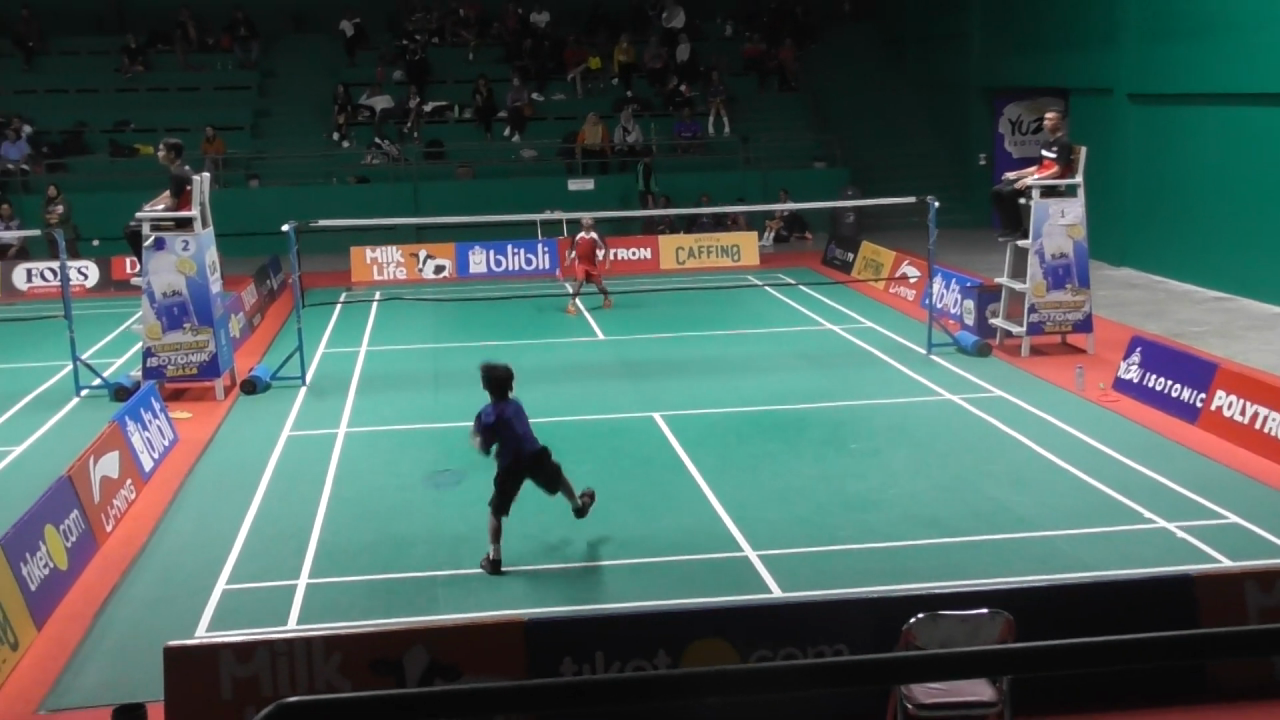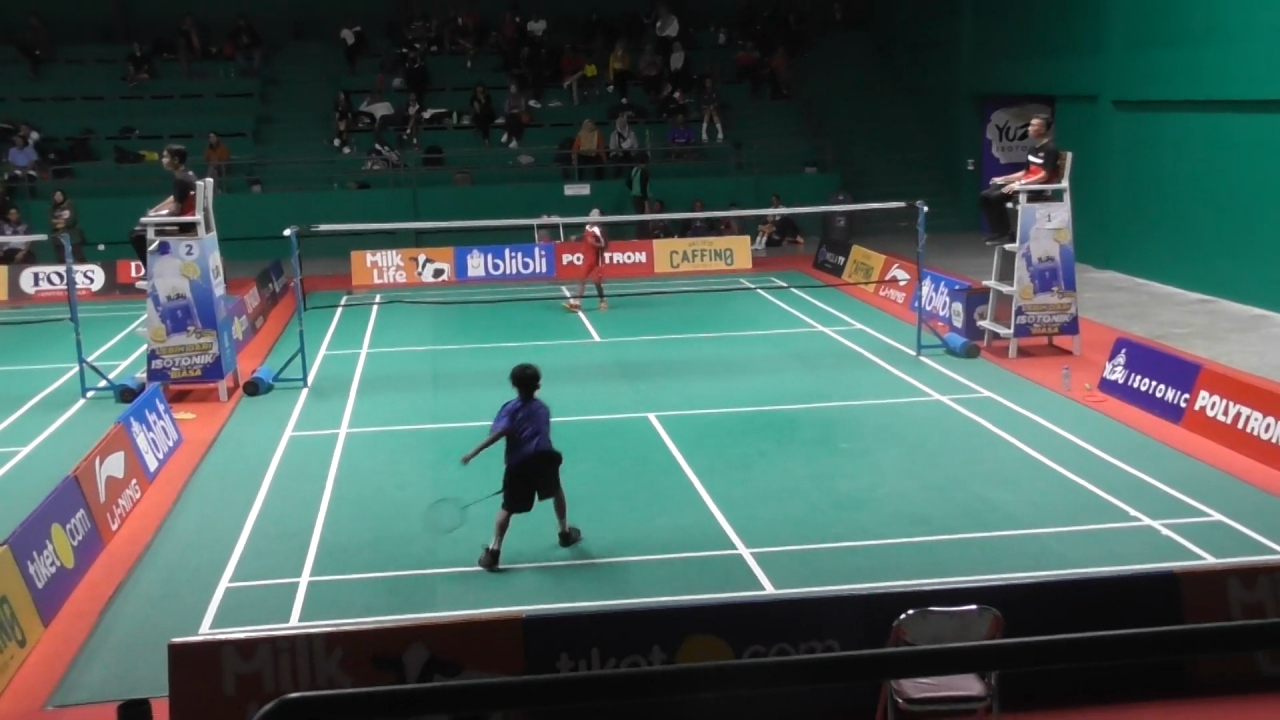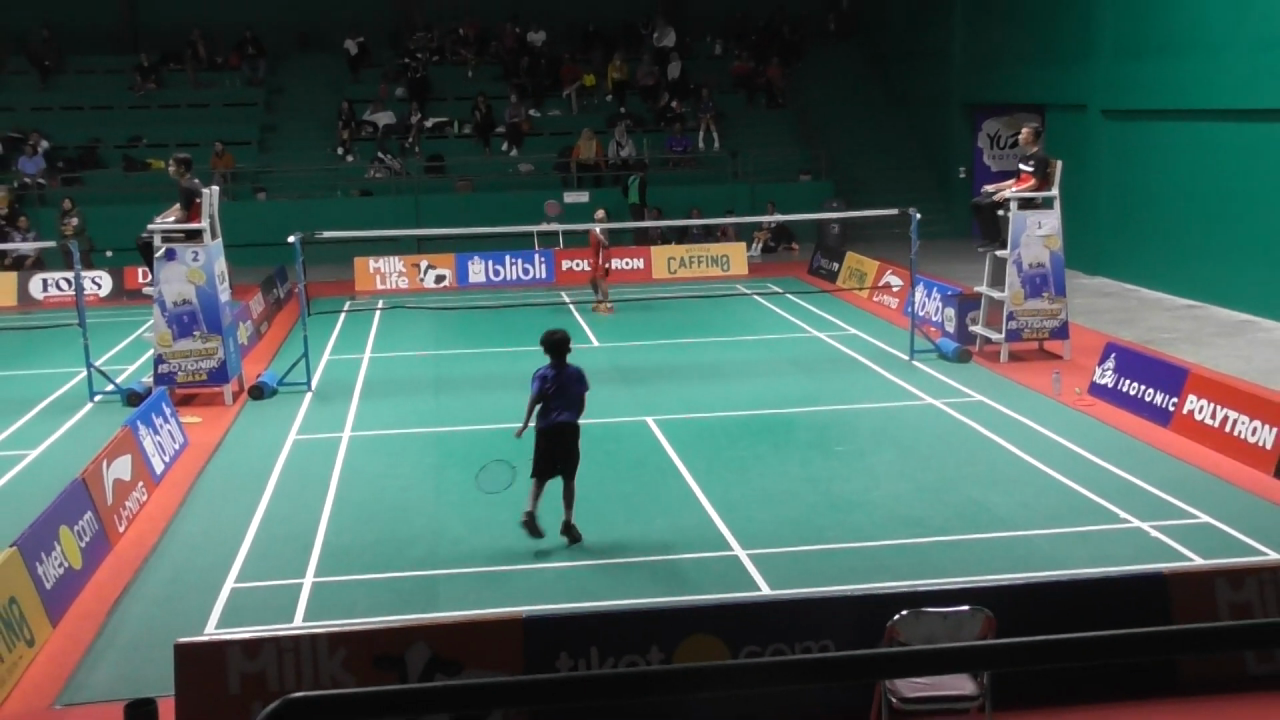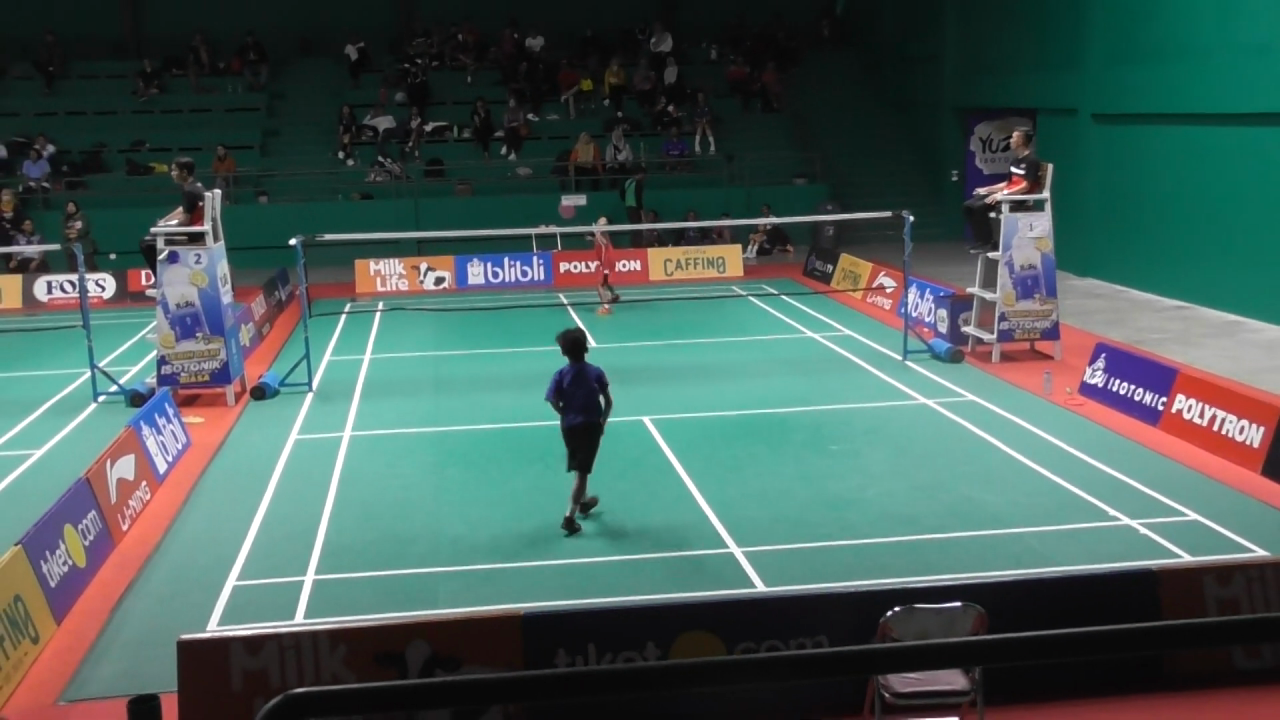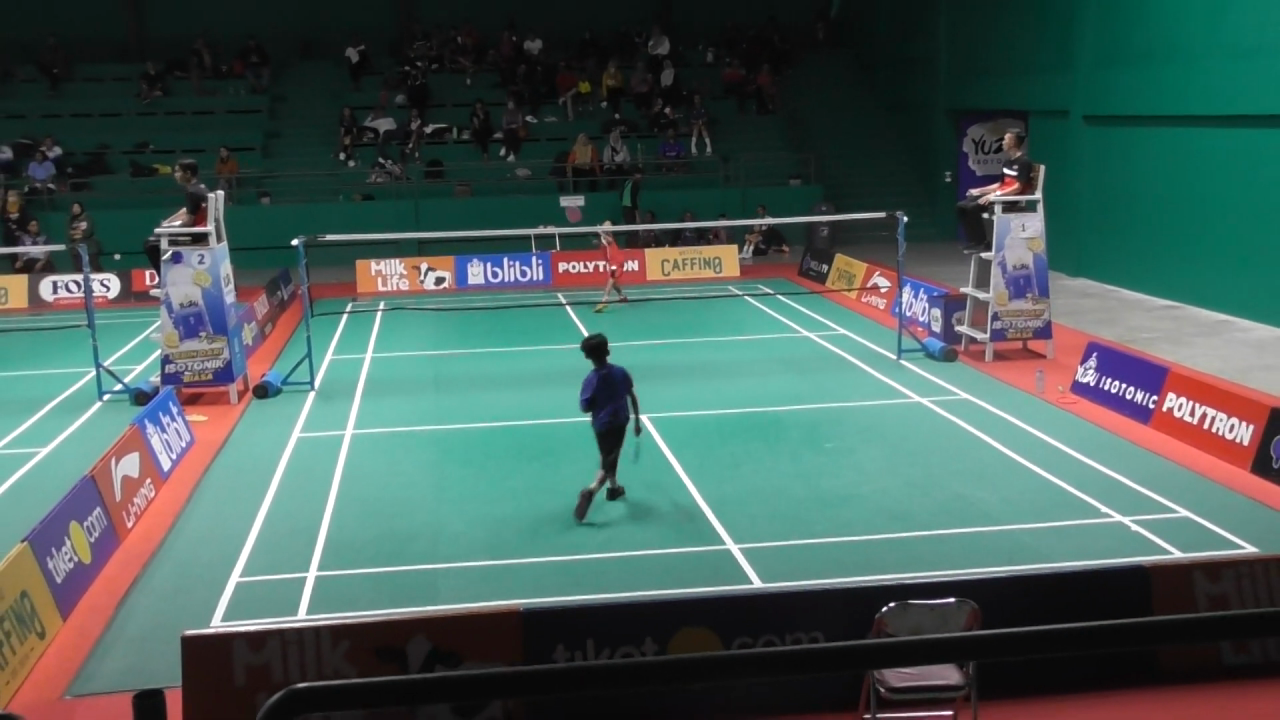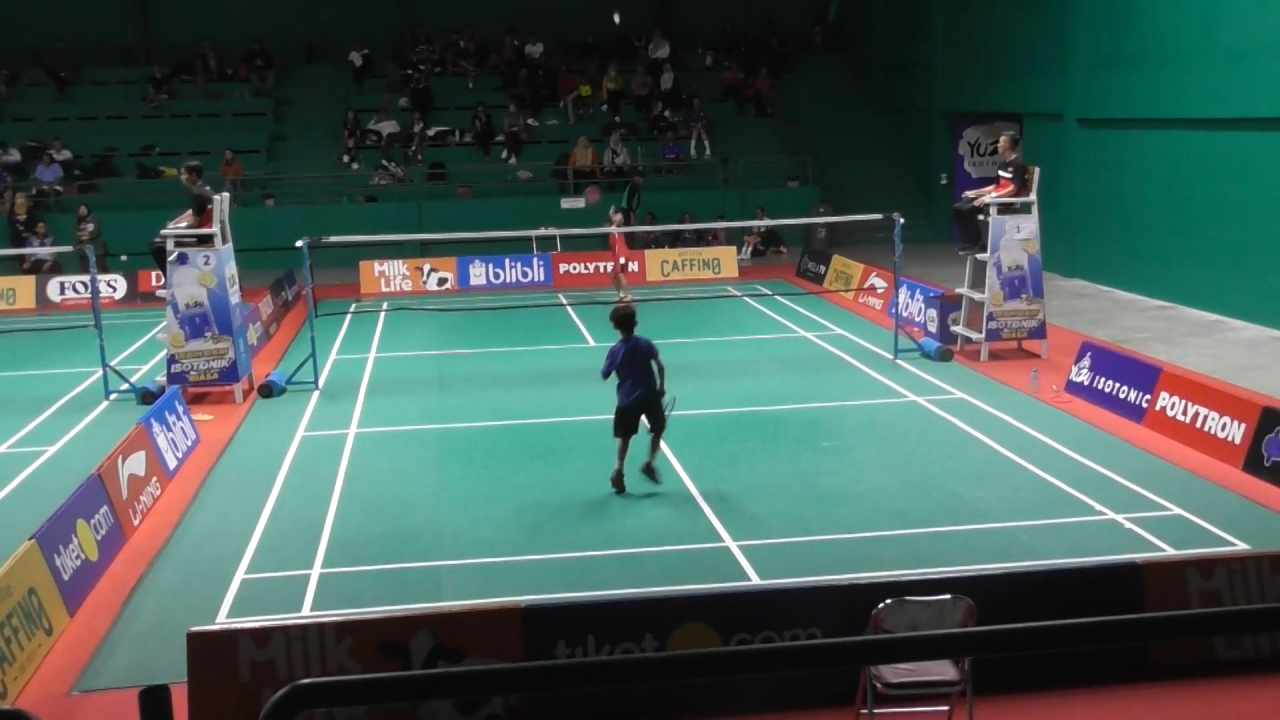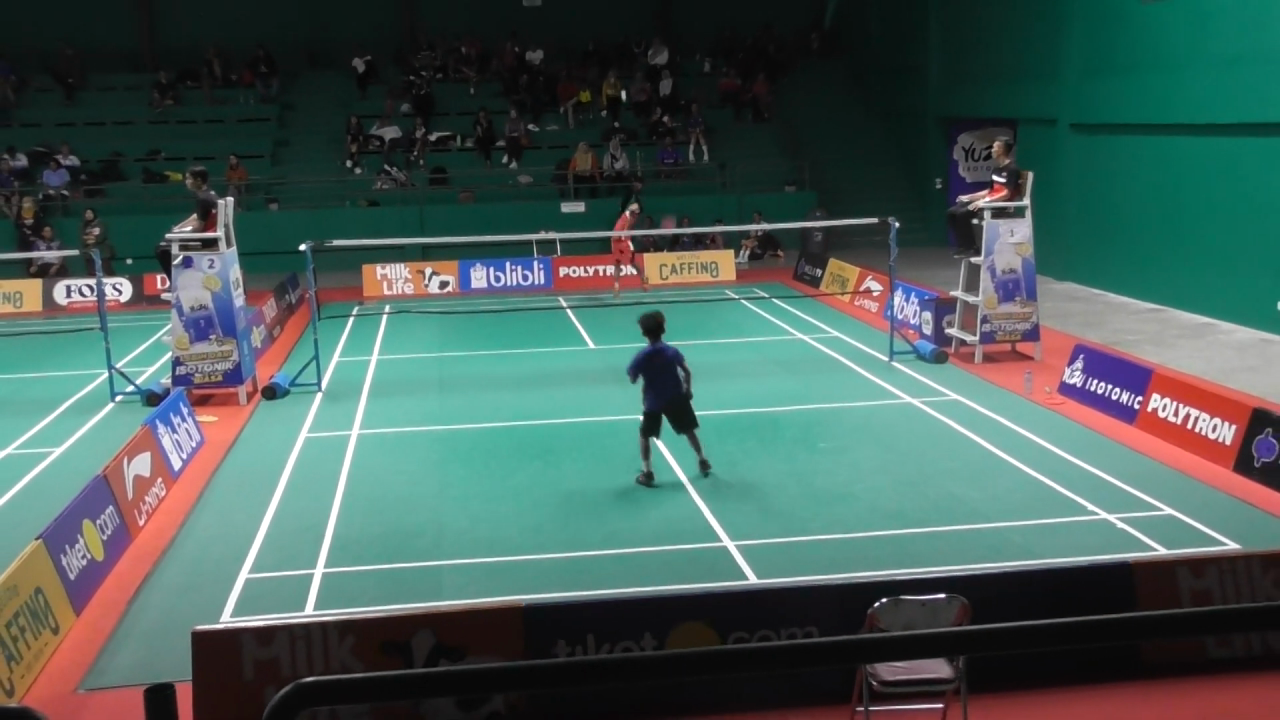
dt=0.2s
person 1, frame 1
left shoulder: (485, 415)
right shoulder: (514, 405)
left elbow: (485, 447)
left wrist: (477, 441)
left hip: (510, 466)
right hip: (537, 456)
left knee: (496, 511)
right knee: (557, 480)
left ankle: (494, 558)
right ankle: (579, 505)
person 1, frame 2
left shoulder: (510, 408)
right shoulder: (542, 408)
left elbow: (500, 432)
left wrist: (474, 453)
left hip: (519, 461)
right hip: (546, 457)
left knee: (507, 508)
right knee: (556, 491)
left ankle: (493, 551)
right ankle: (564, 533)
person 1, frame 3
left shoulder: (541, 374)
right shoulder: (576, 373)
left elbow: (534, 399)
right elbow: (582, 405)
left wrist: (525, 423)
left hip: (545, 429)
right hip: (569, 428)
left knee: (541, 477)
right knee: (568, 478)
left ankle: (530, 513)
right ankle: (568, 524)
person 1, frame 4
left shoulder: (560, 375)
right shoulder: (596, 372)
left elbow: (553, 401)
right elbow: (608, 401)
left wrist: (565, 412)
right wrist: (603, 421)
left hip: (569, 427)
right hip: (590, 425)
left knee: (581, 467)
right knee: (582, 471)
left ankle: (584, 502)
right ankle: (569, 517)
person 1, frame 5
left shoulder: (590, 380)
right shoulder: (620, 372)
left elbow: (585, 408)
right elbow: (633, 399)
right wrist: (637, 421)
left hip: (601, 426)
right hip: (618, 424)
left knee: (609, 459)
right knee: (608, 466)
left ankle: (612, 488)
right ankle: (590, 492)
person 1, frame 6
left shoulder: (615, 350)
right shoulder: (645, 344)
left elbow: (604, 376)
right elbow: (660, 366)
left wrist: (612, 368)
right wrist: (661, 387)
left hip: (626, 399)
right hip: (649, 395)
left knee: (625, 437)
right knee: (658, 430)
left ankle: (618, 473)
right ankle: (649, 464)
person 1, frame 7
left shoulder: (643, 355)
right shoulder: (672, 351)
left elbow: (632, 379)
right elbow: (686, 371)
left wrist: (636, 372)
right wrist: (688, 389)
left hip: (653, 402)
right hip: (677, 399)
left knee: (645, 435)
right knee: (688, 430)
left ankle: (647, 473)
right ankle: (702, 461)
